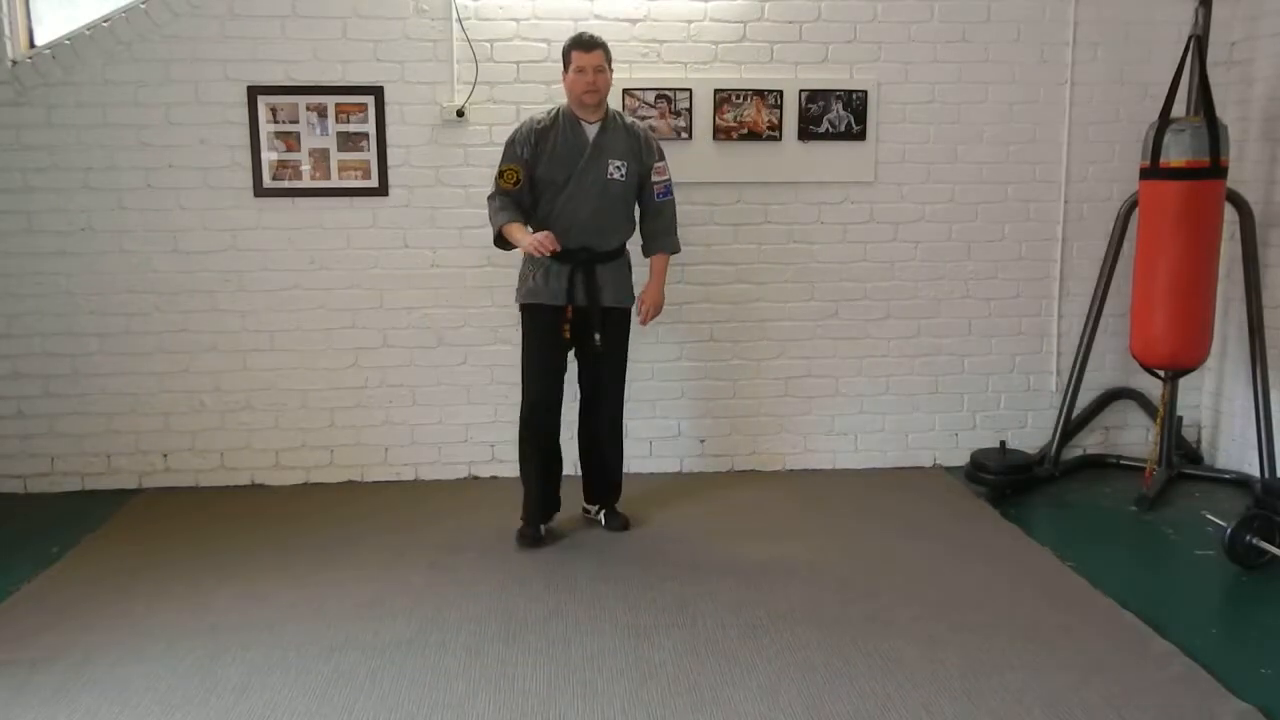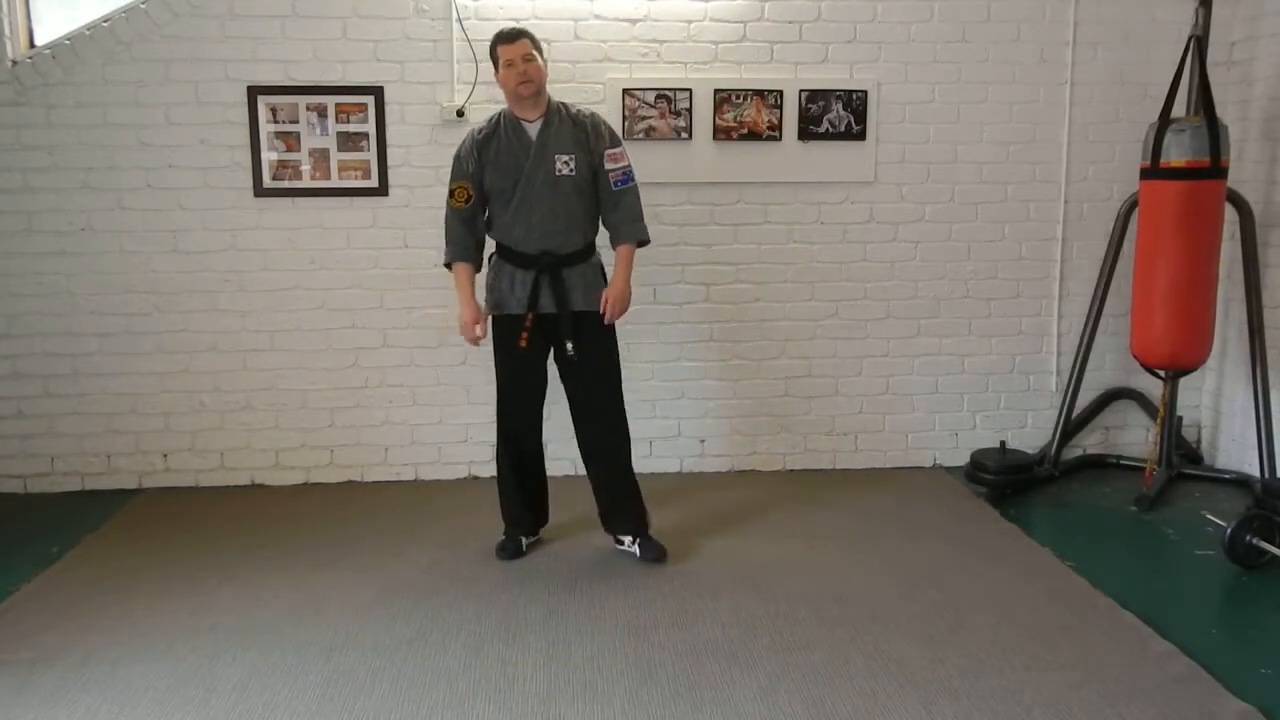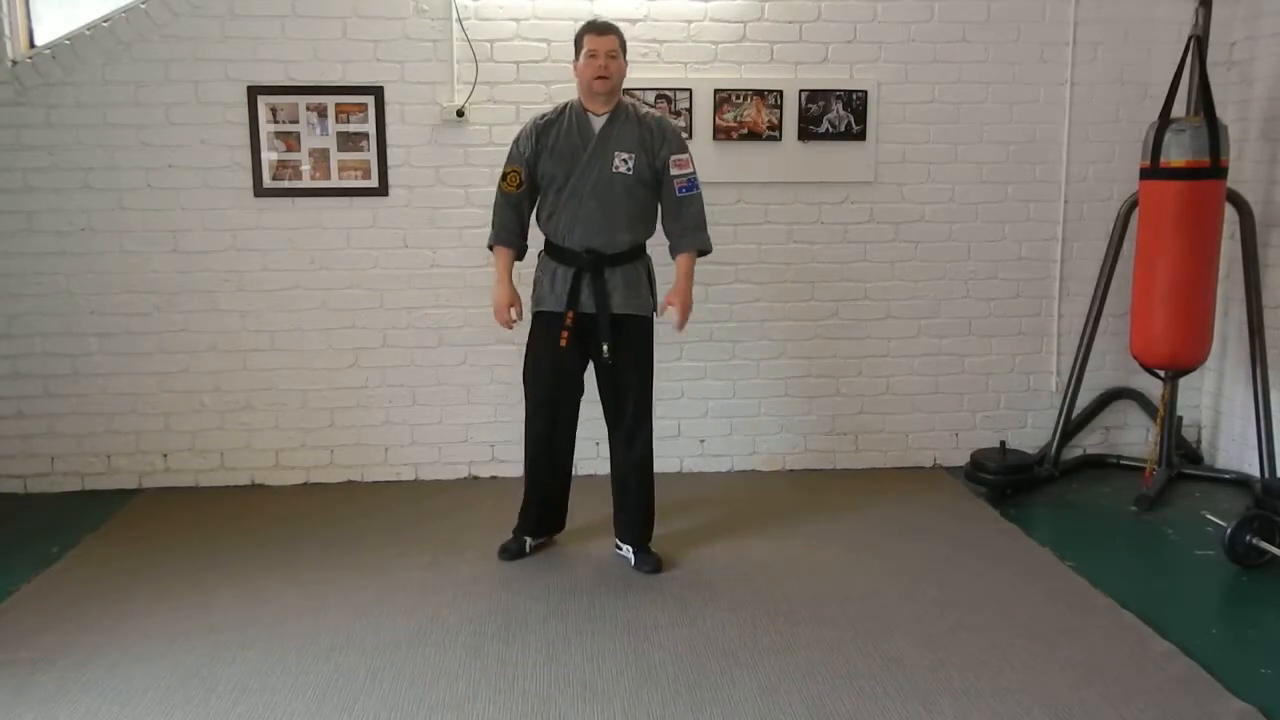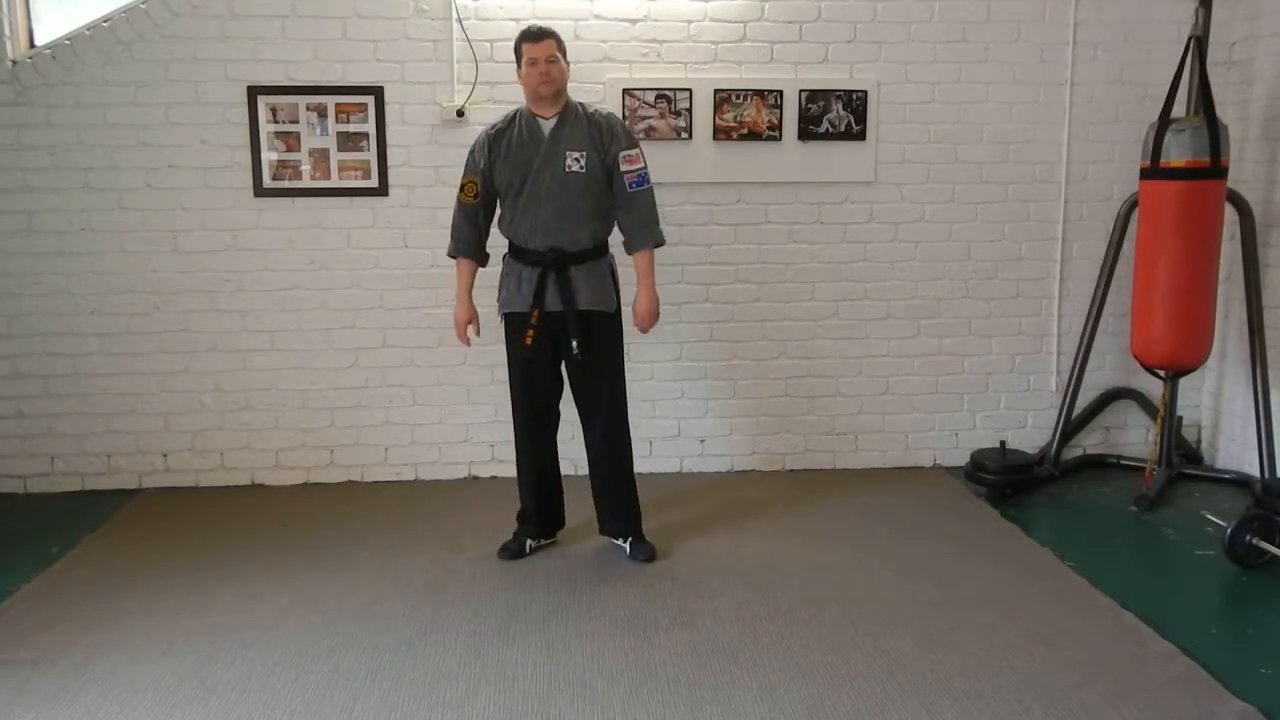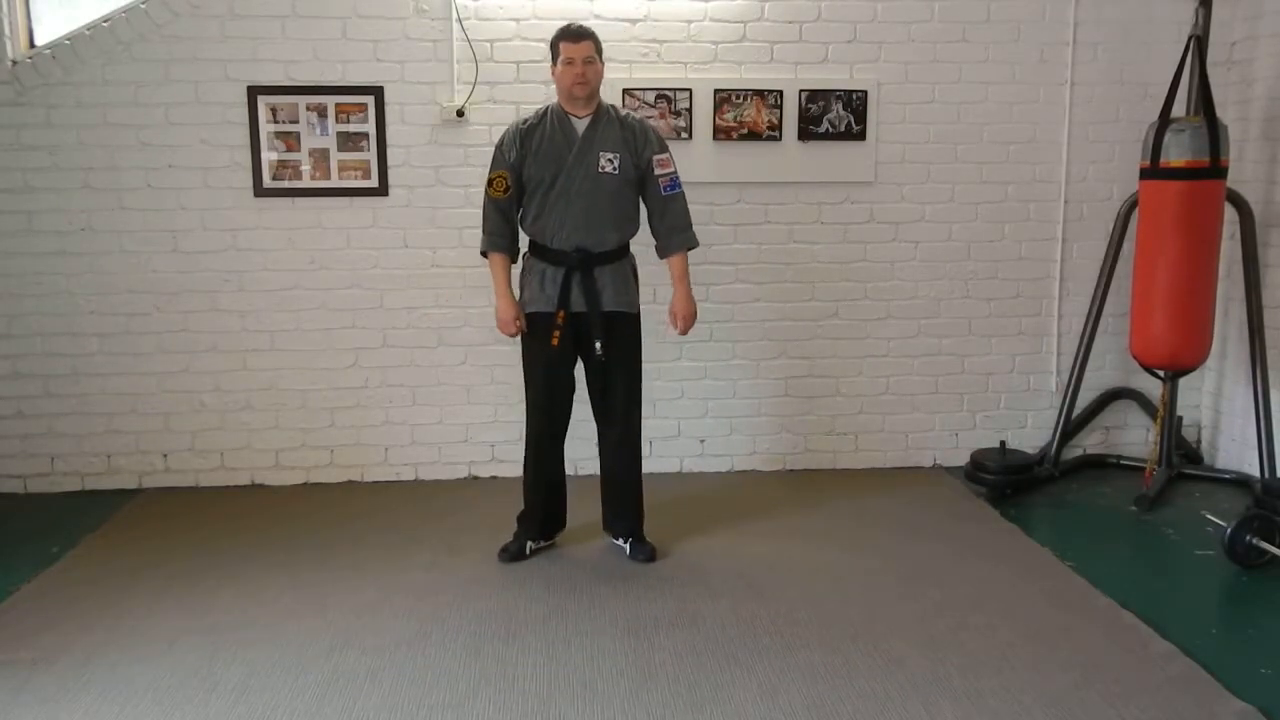
dt=1s
person 1, frame 1
left shoulder: (638, 140)
right shoulder: (533, 135)
left elbow: (658, 215)
right elbow: (503, 199)
left wrist: (656, 282)
right wrist: (524, 238)
left hip: (609, 282)
right hip: (547, 281)
left knee: (604, 397)
right knee: (540, 397)
left ankle: (601, 499)
right ankle: (537, 508)
person 1, frame 2
left shoulder: (589, 130)
right shoulder: (479, 145)
left elbow: (622, 206)
right elbow: (462, 226)
left wrist: (620, 278)
right wrist: (467, 299)
left hip: (582, 285)
right hip: (514, 289)
left knee: (602, 410)
right knee: (518, 414)
left ankle: (628, 526)
right ankle: (522, 523)
person 1, frame 3
left shoulder: (655, 132)
right shoulder: (541, 132)
left elbow: (683, 212)
right elbow: (510, 210)
left wrist: (682, 283)
right wrist: (503, 281)
left hip: (625, 288)
right hip: (558, 286)
left knee: (630, 419)
right knee: (546, 413)
left ankle: (633, 536)
right ankle: (536, 524)
person 1, frame 4
left shoulder: (605, 130)
right shoulder: (494, 141)
left elbow: (637, 210)
right elbow: (471, 220)
left wrist: (645, 287)
right wrist: (463, 296)
left hip: (590, 285)
right hip: (525, 288)
left knee: (604, 411)
right knee: (532, 413)
left ankle: (623, 525)
right ankle: (538, 524)
person 1, frame 5
left shoulder: (635, 134)
right shoulder: (521, 136)
left elbow: (668, 213)
right elbow: (498, 220)
left wrist: (681, 289)
right wrist: (503, 294)
left hip: (612, 287)
right hip: (544, 288)
left knee: (619, 414)
right knee: (544, 416)
left ankle: (626, 527)
right ankle: (538, 526)
